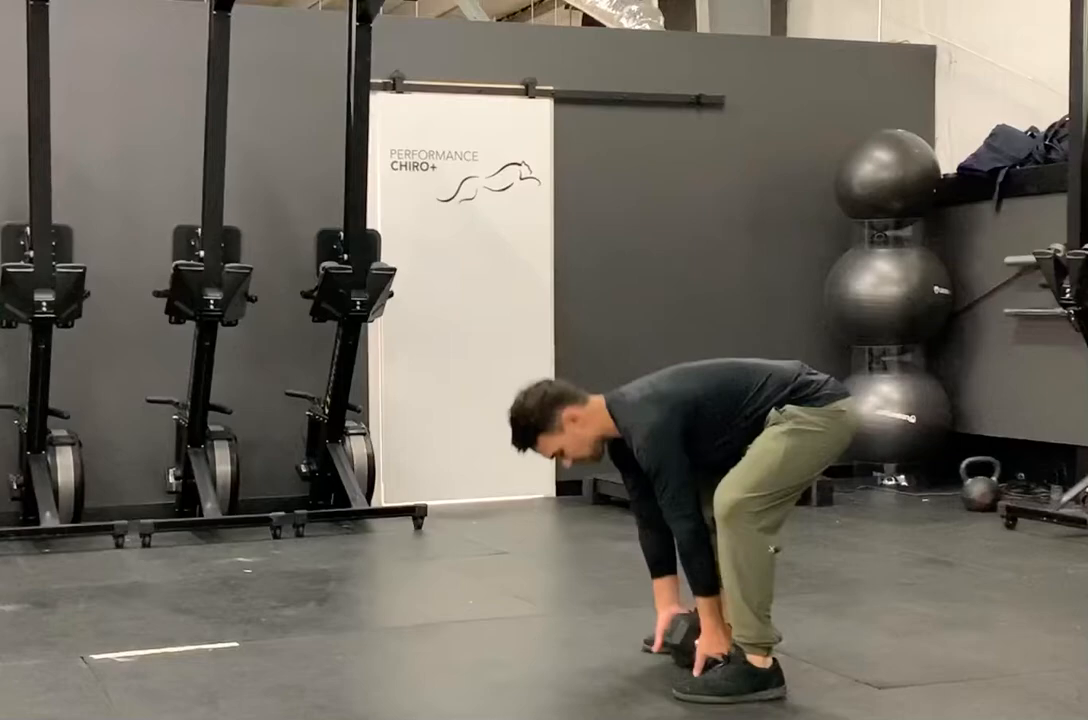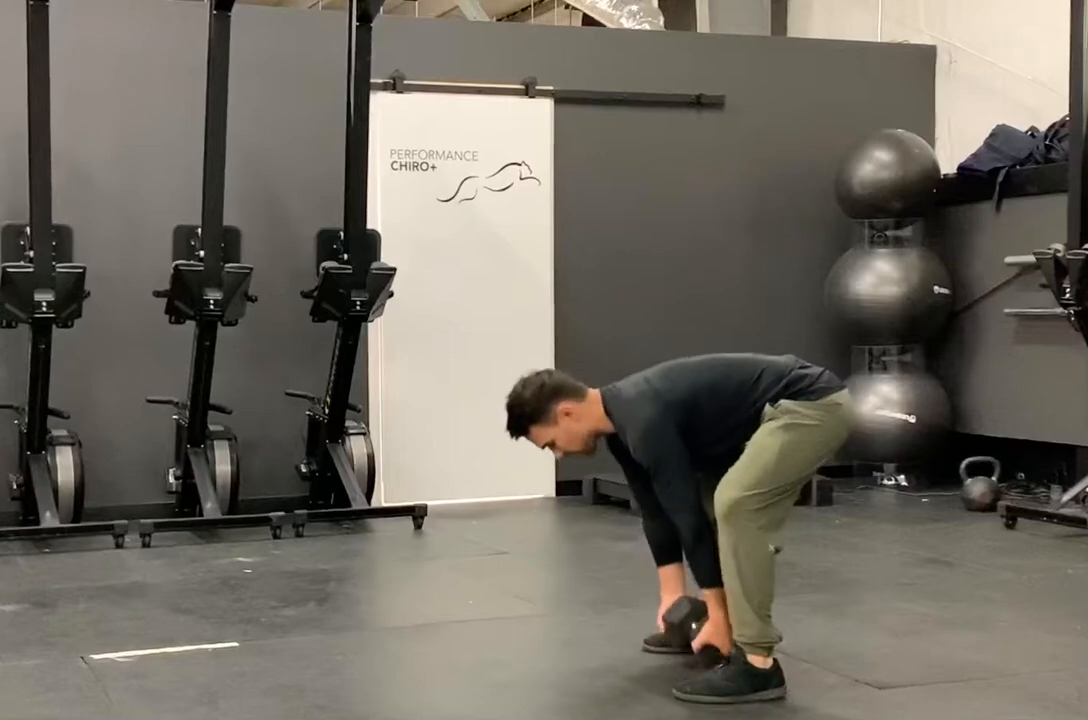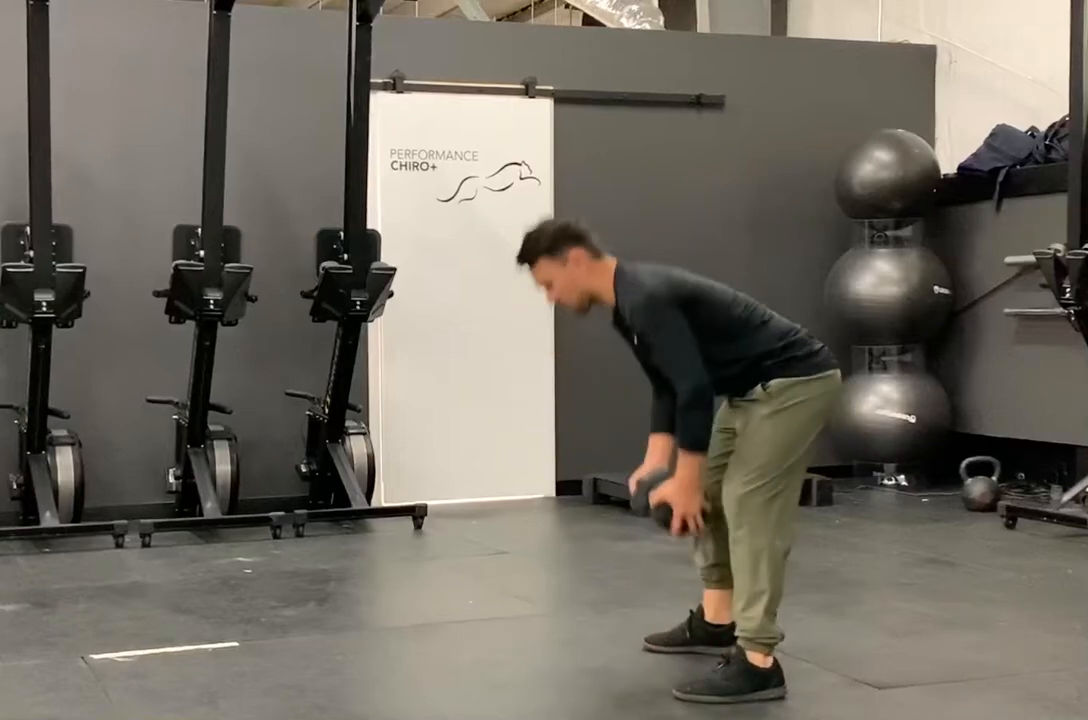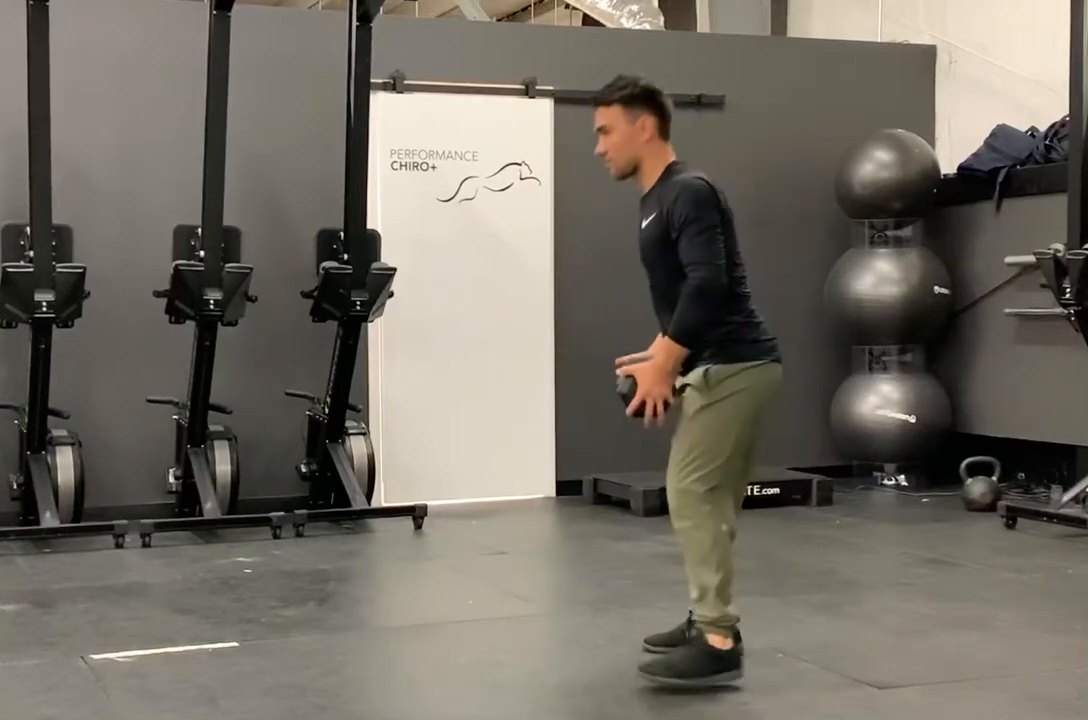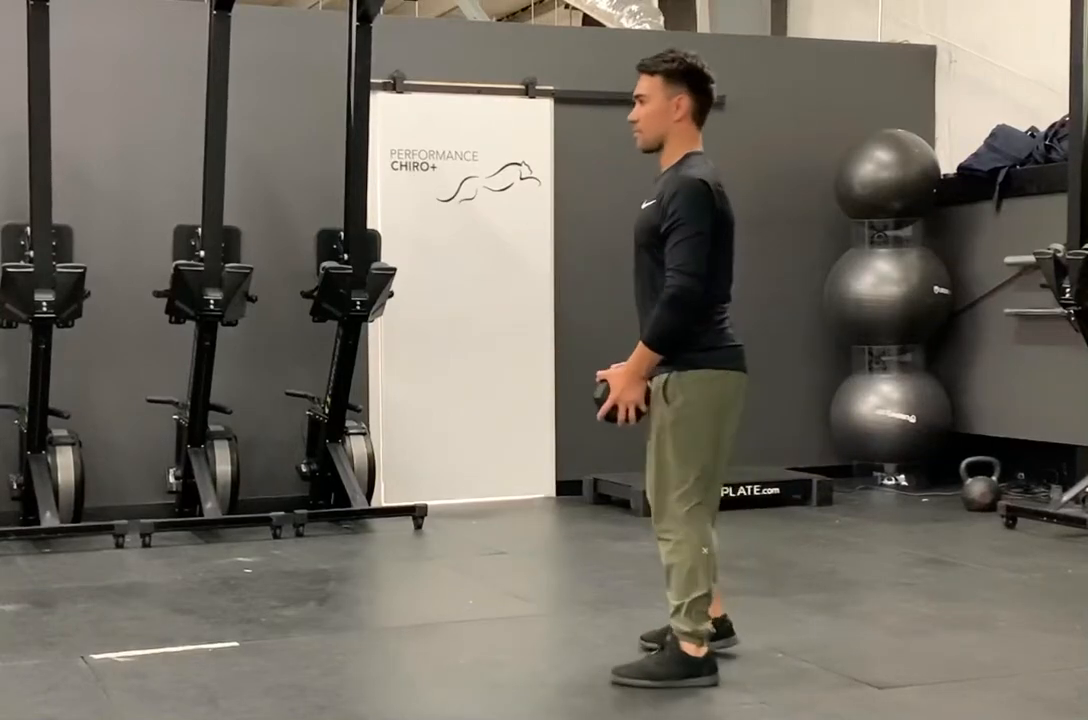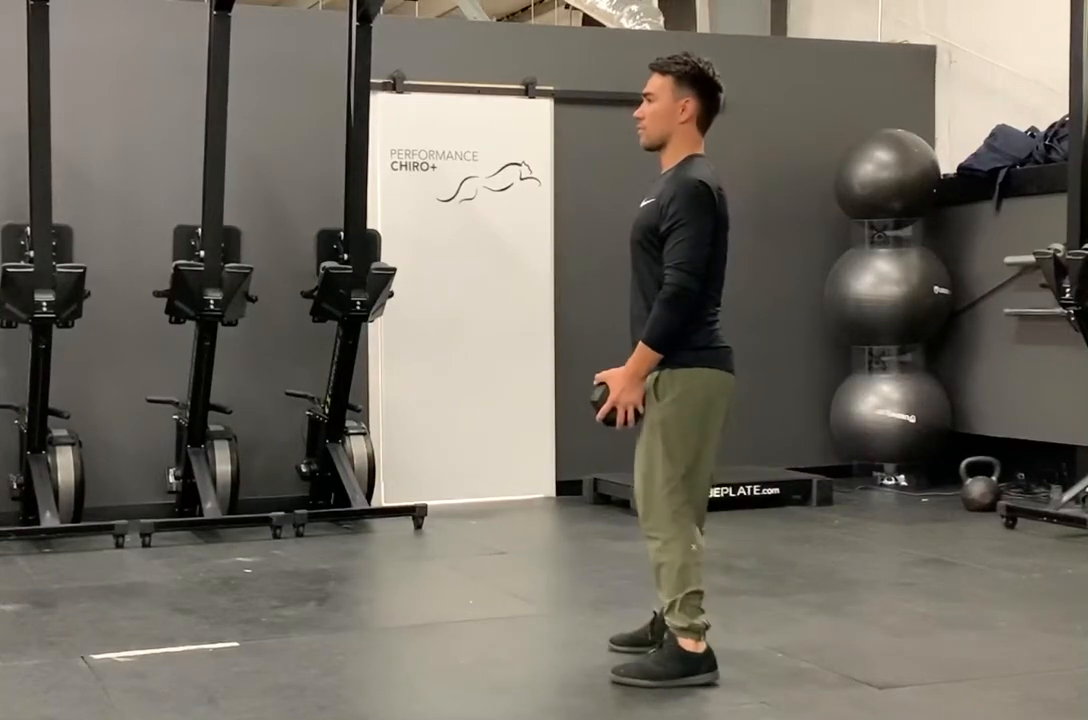
dt=0.3s
person 1, frame 1
left shoulder: (650, 428)
right shoulder: (623, 426)
left elbow: (687, 525)
right elbow: (652, 521)
left wrist: (713, 629)
right wrist: (667, 605)
left hip: (818, 411)
right hip: (788, 410)
left knee: (736, 507)
right knee: (705, 500)
left ankle: (756, 663)
right ankle: (729, 622)
person 1, frame 2
left shoulder: (645, 423)
right shoulder: (619, 420)
left elbow: (691, 519)
right elbow: (657, 512)
left wrist: (718, 615)
right wrist: (671, 593)
left hip: (813, 406)
right hip: (786, 405)
right knee: (704, 495)
left ankle: (757, 663)
right ankle: (708, 628)
person 1, frame 3
left shoulder: (648, 300)
right shoulder: (630, 308)
left elbow: (694, 391)
right elbow: (667, 389)
left wrist: (685, 482)
right wrist: (656, 460)
left hip: (796, 378)
right hip: (756, 386)
left knee: (748, 501)
right knee: (708, 500)
left ankle: (758, 664)
right ankle: (714, 618)
person 1, frame 4
left shoulder: (688, 192)
right shoulder: (654, 200)
left elbow: (708, 286)
left wrist: (663, 366)
right wrist: (656, 353)
left hip: (734, 366)
right hip: (714, 365)
left knee: (692, 492)
right knee: (702, 490)
left ankle: (717, 643)
right ankle: (712, 618)
person 1, frame 5
left shoulder: (691, 186)
right shoulder: (681, 183)
left elbow: (684, 294)
left wrist: (633, 371)
right wrist: (644, 364)
left hip: (695, 372)
right hip: (692, 368)
left knee: (681, 506)
right knee: (681, 502)
left ankle: (691, 650)
right ankle: (708, 616)
person 1, frame 6
left shoulder: (692, 187)
right shoulder: (676, 185)
left elbow: (680, 293)
left wrist: (632, 371)
right wrist: (638, 367)
left hip: (686, 371)
right hip: (677, 368)
left knee: (666, 506)
right knee: (665, 502)
left ankle: (690, 646)
right ankle: (674, 620)
